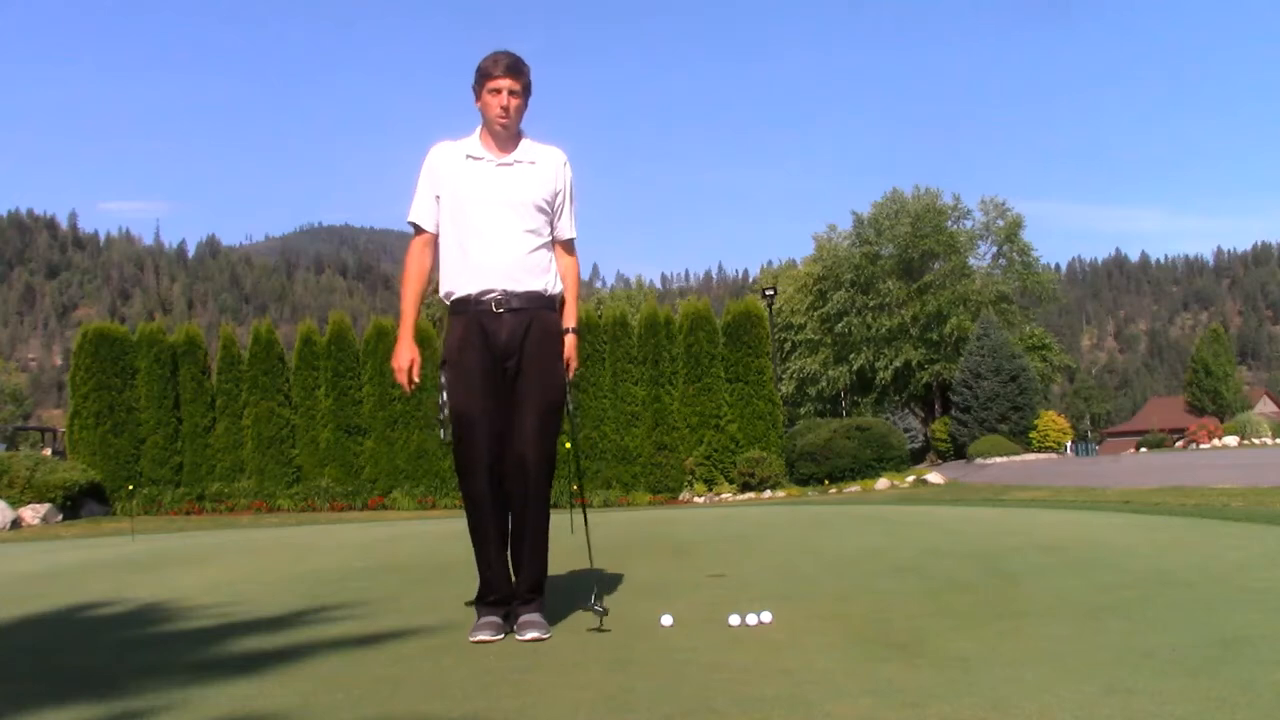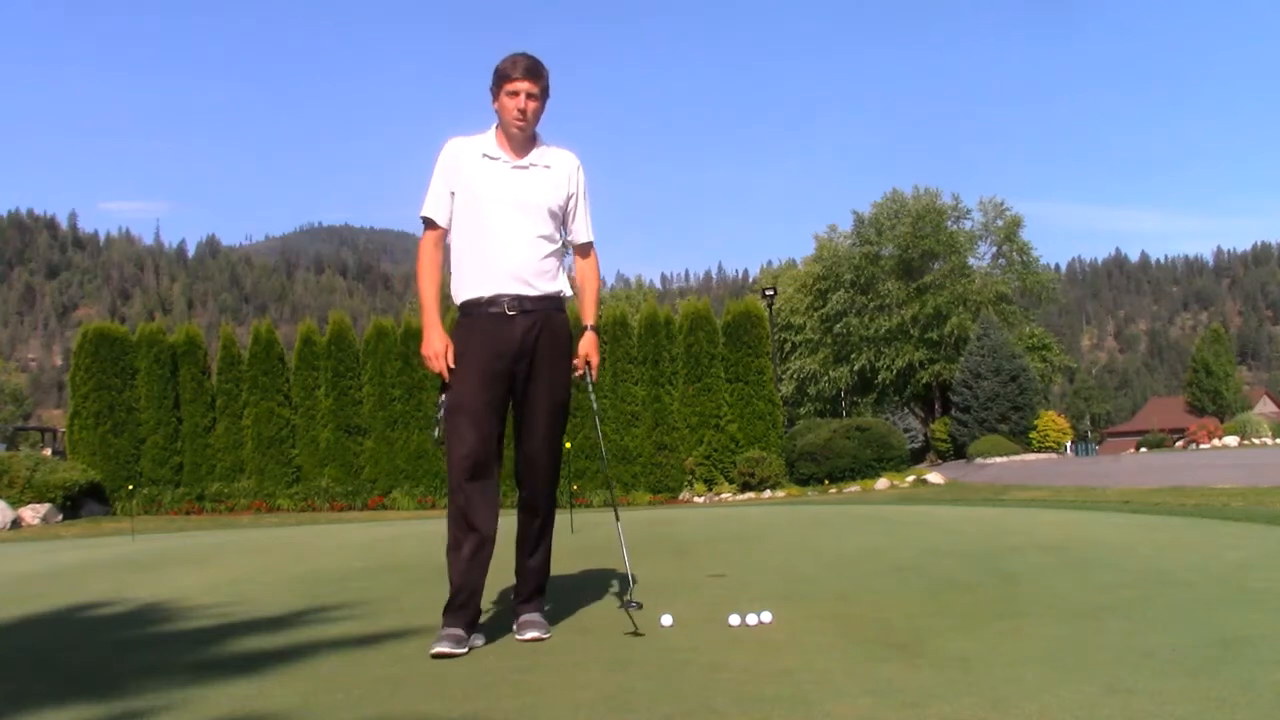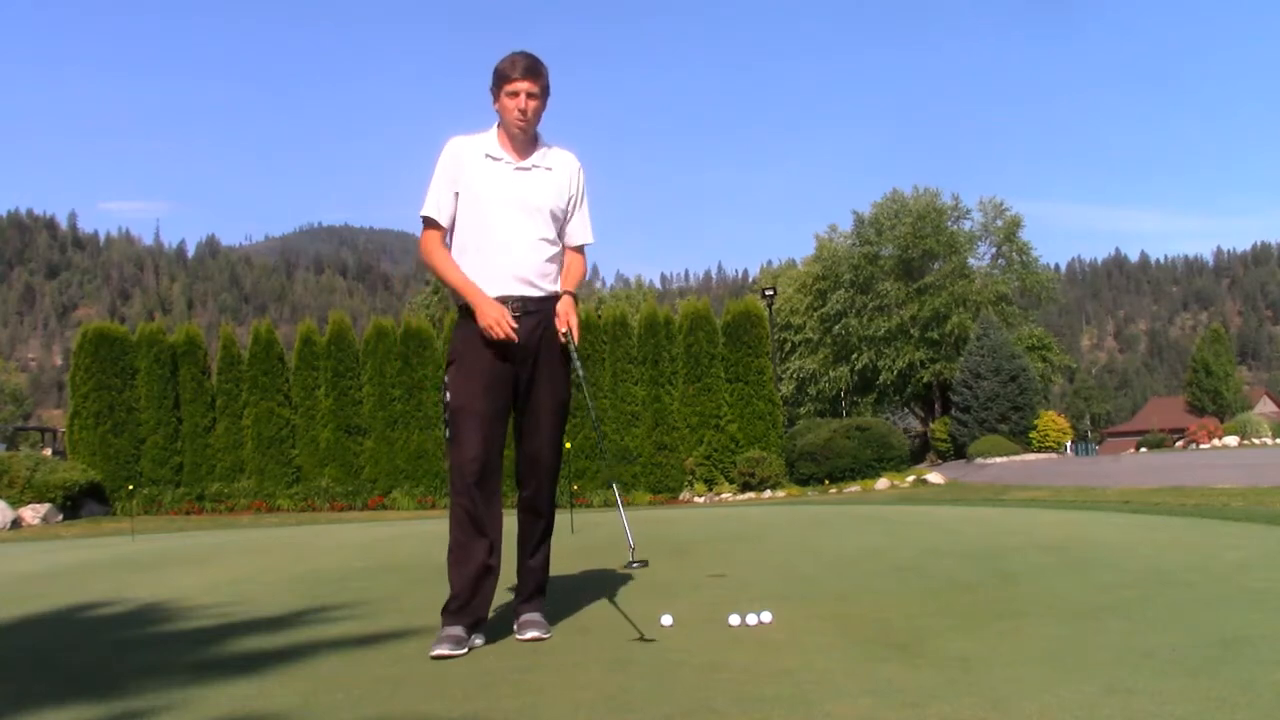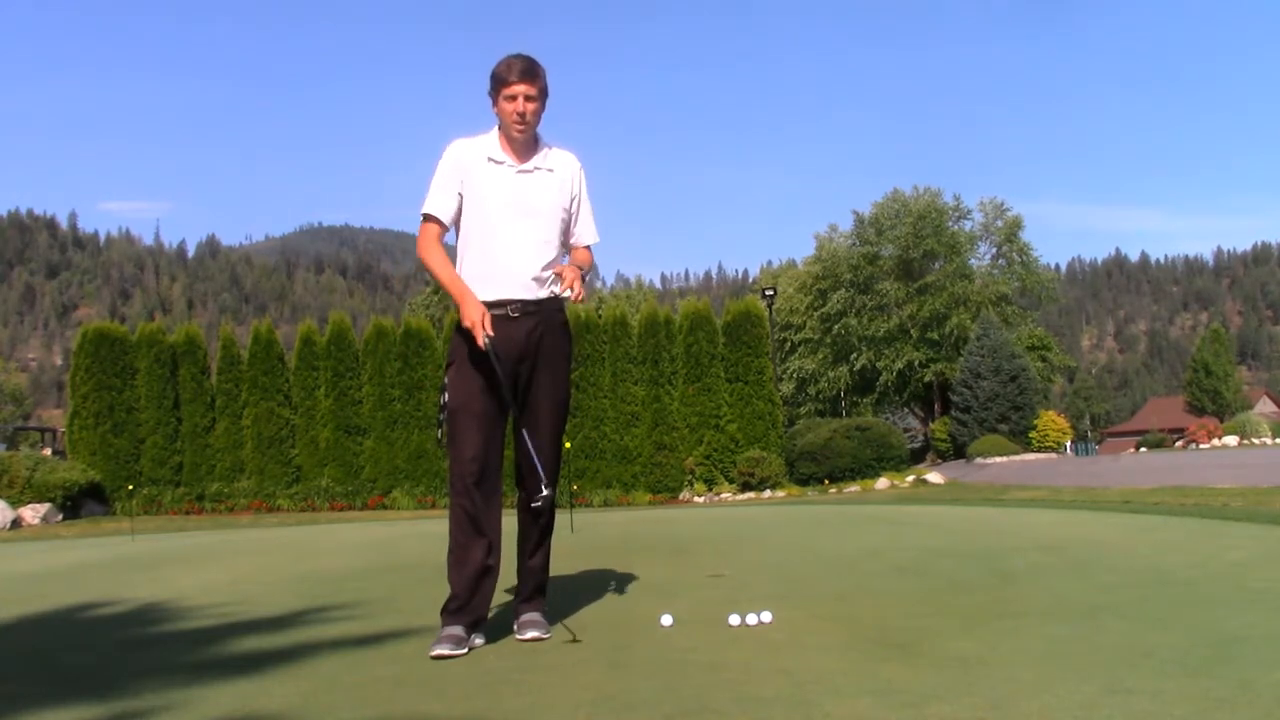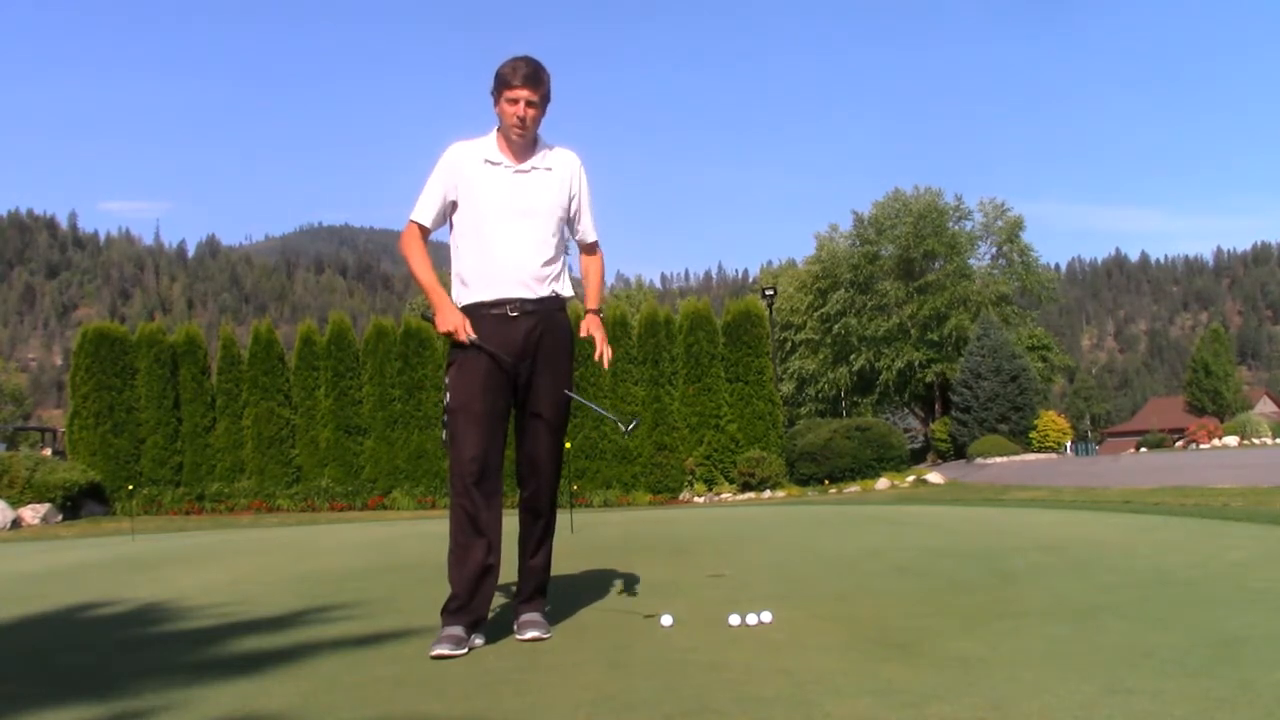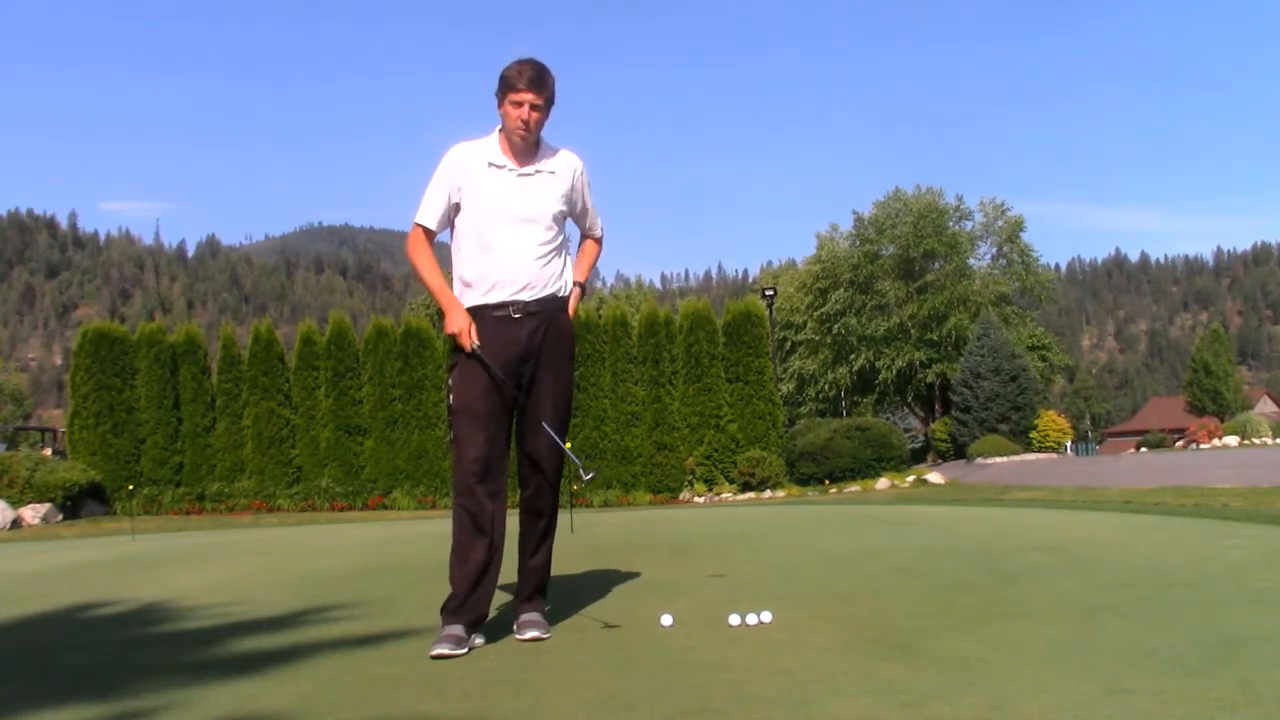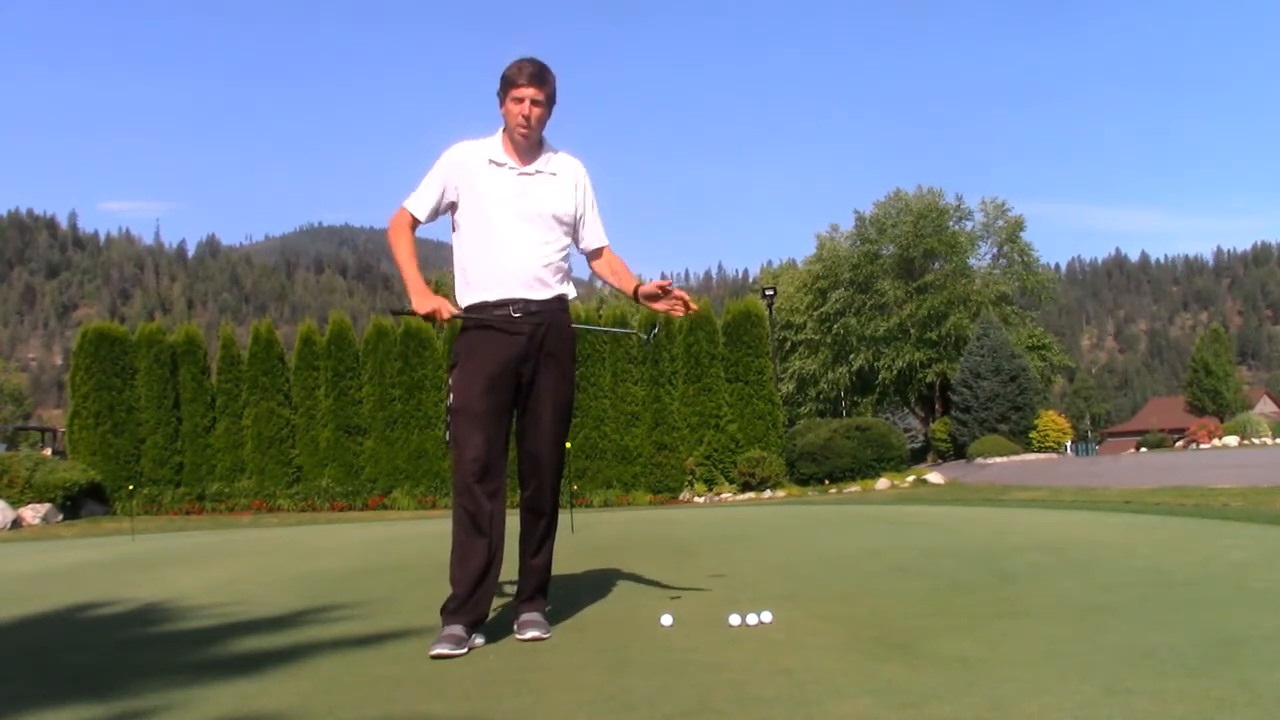
dt=0.5s
person 1, frame 1
left shoulder: (553, 163)
right shoulder: (443, 159)
left elbow: (565, 251)
right elbow: (422, 246)
left wrist: (569, 329)
right wrist: (405, 334)
left hip: (536, 321)
right hip: (471, 322)
left knee: (532, 463)
right knee: (479, 465)
left ankle: (529, 601)
right ankle: (492, 601)
person 1, frame 2
left shoulder: (566, 166)
right shoulder: (458, 155)
left elbow: (584, 254)
right elbow: (432, 242)
left wrist: (589, 329)
right wrist: (432, 325)
left hip: (545, 323)
right hip: (479, 322)
left knee: (540, 465)
right knee: (469, 462)
left ankle: (530, 601)
right ankle: (462, 616)
person 1, frame 3
left shoulder: (566, 166)
right shoulder: (461, 153)
right elbow: (431, 242)
left wrist: (568, 295)
right wrist: (481, 300)
left hip: (543, 326)
right hip: (481, 324)
left knee: (540, 466)
right knee: (473, 466)
left ankle: (531, 602)
right ankle: (464, 614)
person 1, frame 4
left shoulder: (567, 166)
right shoulder: (462, 156)
left elbow: (583, 247)
right elbow: (428, 239)
left wrist: (575, 270)
right wrist: (465, 298)
left hip: (545, 325)
right hip: (479, 324)
left knee: (540, 466)
right knee: (472, 465)
left ankle: (531, 602)
right ankle: (463, 614)
person 1, frame 5
left shoulder: (568, 167)
right shoulder: (460, 158)
left elbow: (588, 247)
right elbow: (413, 235)
left wrist: (593, 315)
right wrist: (442, 302)
left hip: (547, 324)
right hip: (479, 324)
left knee: (541, 468)
right knee: (473, 467)
left ankle: (532, 603)
right ankle: (464, 614)
person 1, frame 6
left shoulder: (569, 168)
right shoulder: (463, 160)
left elbow: (592, 234)
right elbow: (418, 238)
left wrist: (576, 288)
right wrist: (451, 305)
left hip: (548, 326)
right hip: (482, 326)
left knee: (543, 467)
right knee: (476, 467)
left ankle: (531, 602)
right ankle: (463, 614)
person 1, frame 7
left shoulder: (571, 171)
right shoulder: (464, 159)
left elbow: (596, 253)
right elbow: (401, 223)
left wrist: (642, 290)
right wrist: (418, 290)
left hip: (551, 326)
right hip: (485, 325)
left knee: (543, 468)
right knee: (476, 467)
left ankle: (531, 603)
right ankle: (464, 614)
